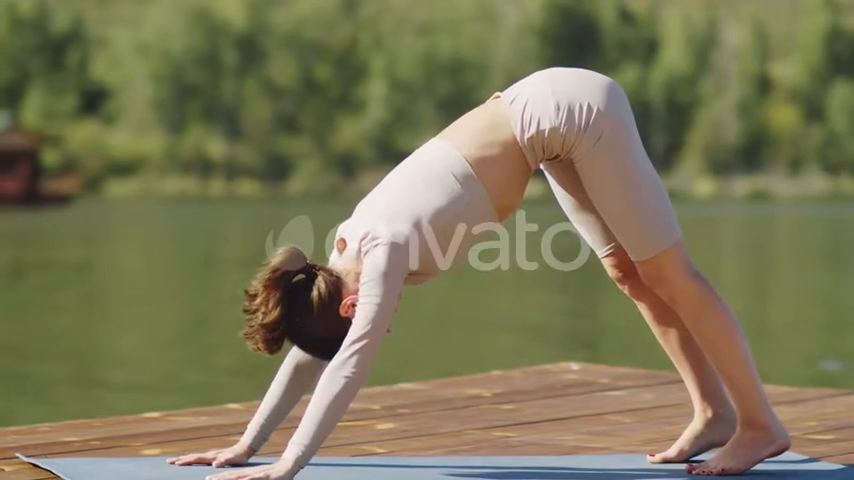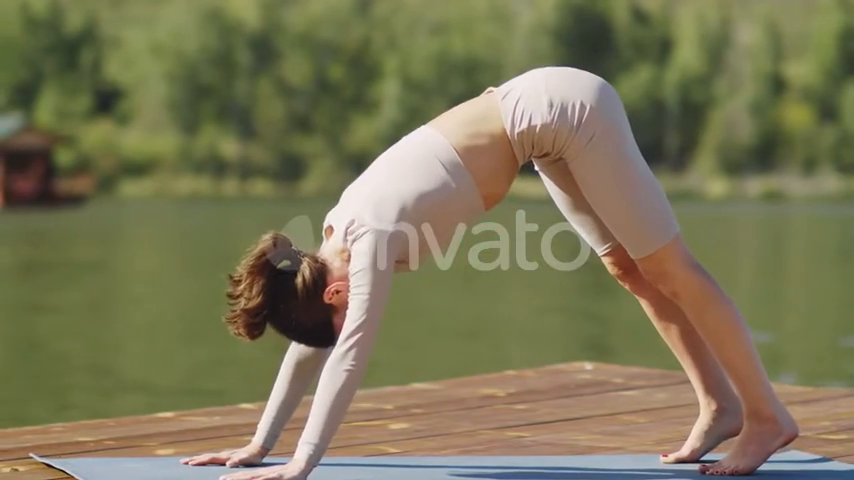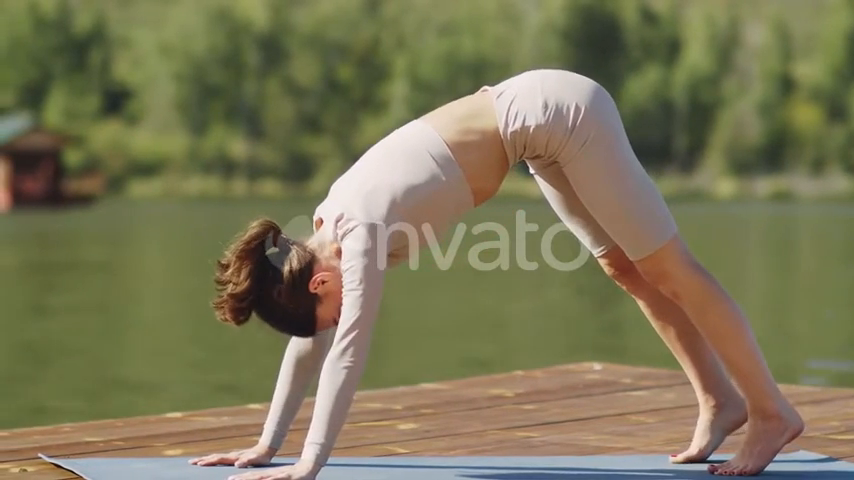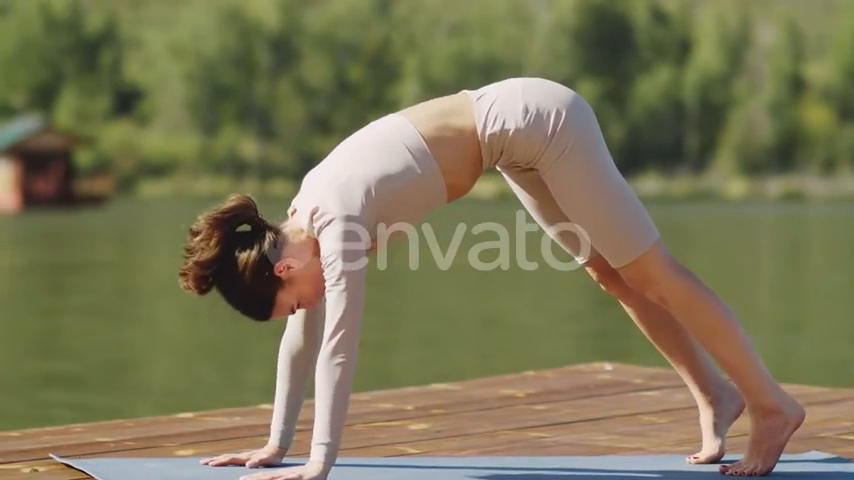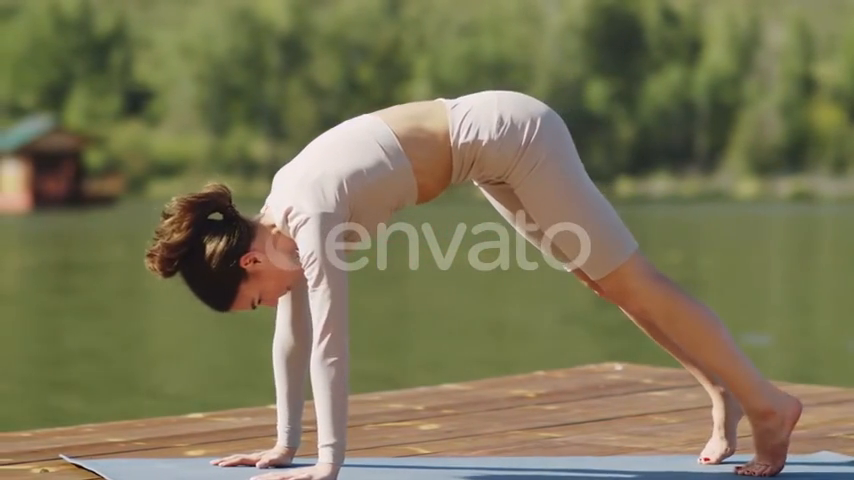
dt=0.7s
person 1, frame 1
left shoulder: (383, 249)
right shoulder: (349, 248)
left elbow: (351, 363)
right elbow: (304, 357)
left hip: (575, 112)
right hip: (549, 115)
left knee: (667, 275)
right knee: (629, 275)
left ankle: (760, 423)
right ankle: (714, 413)
person 1, frame 2
left shoulder: (370, 234)
right shoulder: (338, 230)
left elbow: (349, 353)
right elbow: (309, 345)
left hip: (567, 110)
right hip: (546, 114)
left knee: (668, 269)
right knee: (630, 270)
left ankle: (766, 414)
right ankle: (720, 406)
person 1, frame 3
left shoulder: (359, 228)
right shoulder: (325, 226)
left elbow: (347, 349)
right elbow: (309, 343)
left hip: (559, 113)
right hip: (538, 116)
left knee: (667, 268)
right knee: (627, 269)
left ankle: (771, 410)
right ankle: (719, 399)
person 1, frame 4
left shoulder: (337, 221)
right shoulder: (303, 217)
left elbow: (336, 344)
right elbow: (300, 339)
left hip: (539, 121)
right hip: (520, 126)
left knee: (652, 274)
right knee: (613, 275)
left ankle: (772, 404)
right ankle: (715, 395)
person 1, frame 5
left shoulder: (310, 216)
right shoulder: (277, 216)
left elbow: (327, 342)
right elbow: (291, 334)
left hip: (510, 134)
right hip: (493, 142)
left knee: (631, 280)
right knee: (603, 280)
left ankle: (766, 402)
right ankle: (724, 389)
